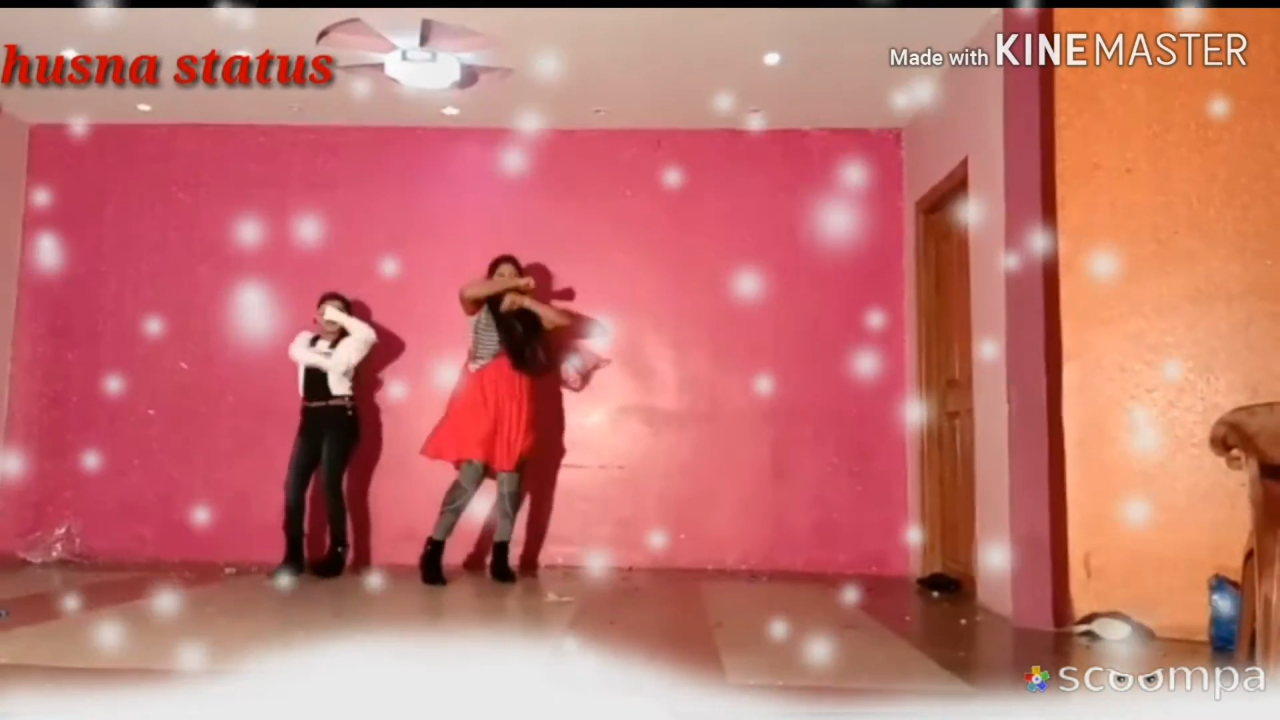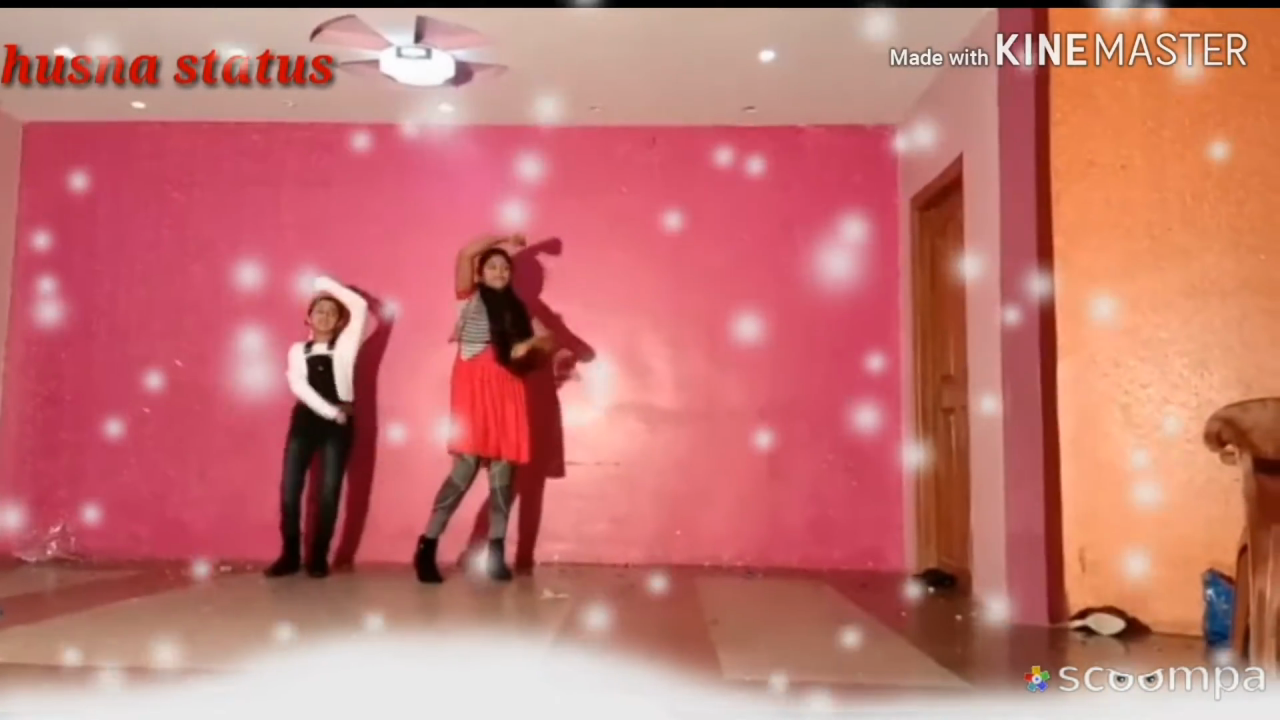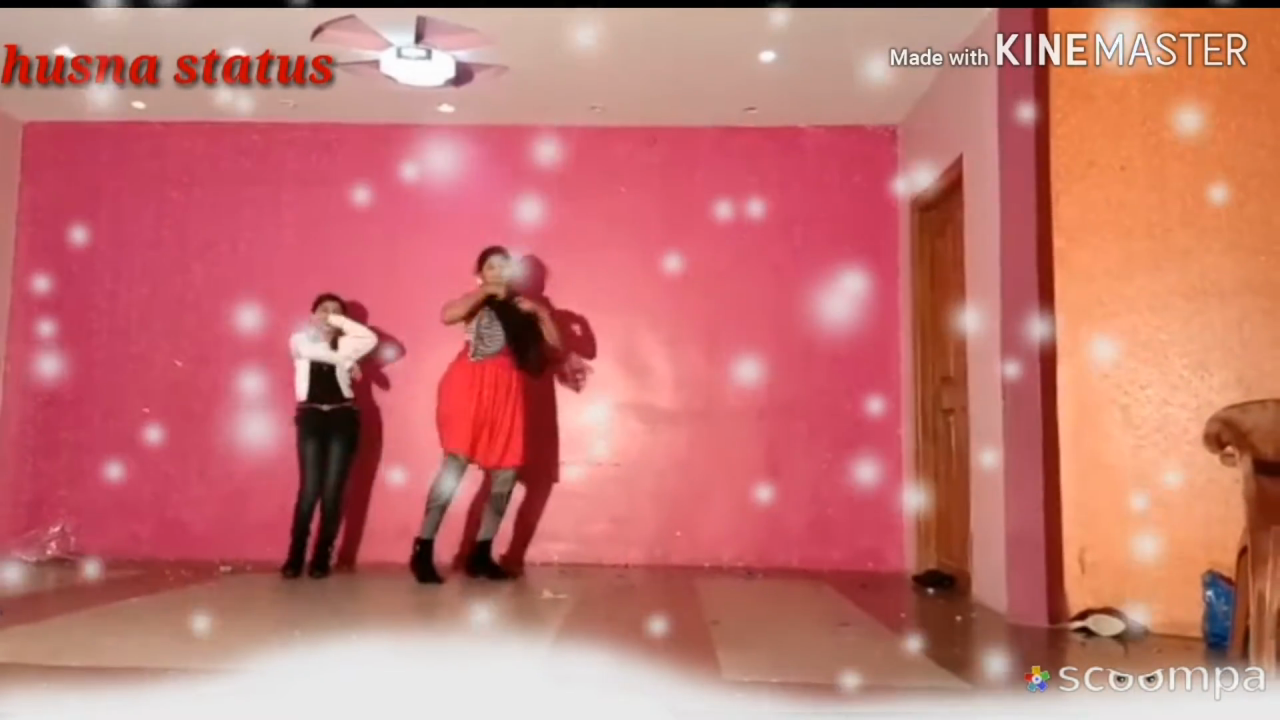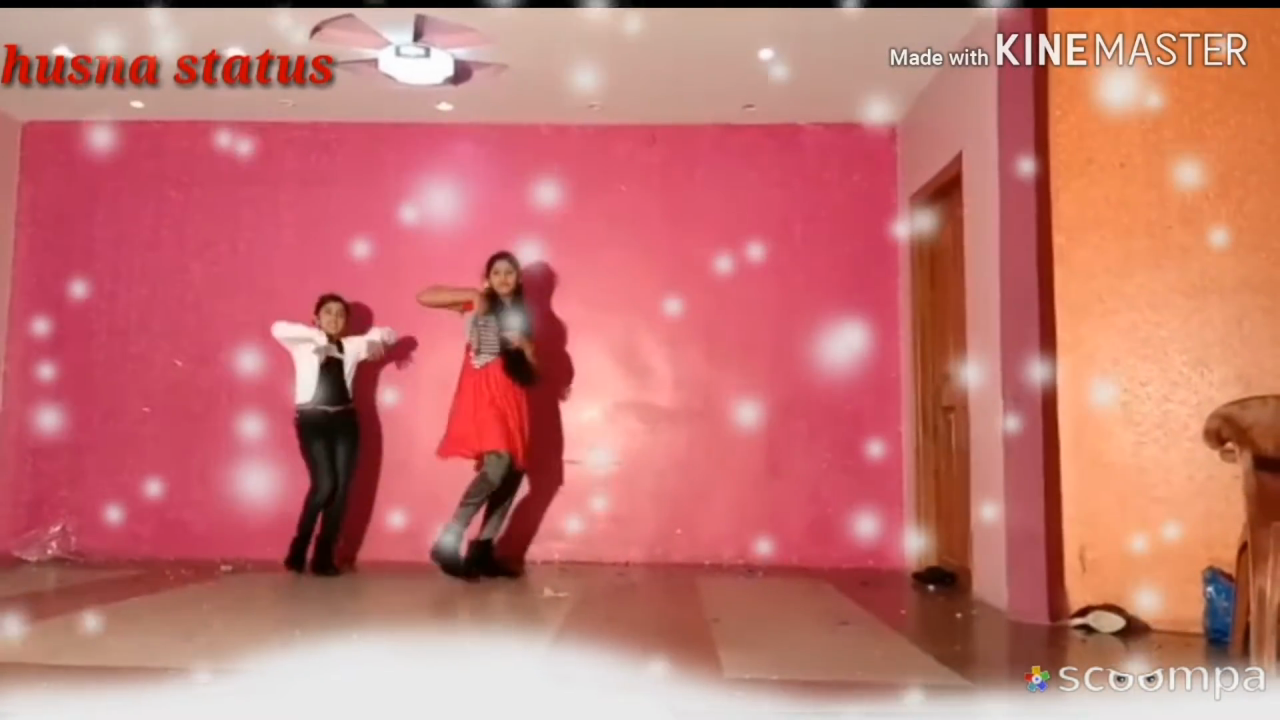
dt=0.3s
person 1, frame 1
left shoulder: (526, 313)
right shoulder: (479, 308)
left elbow: (561, 320)
right elbow: (466, 292)
left wrist: (525, 300)
right wrist: (510, 283)
left hip: (513, 399)
right hip: (479, 396)
left knee: (510, 475)
right knee: (472, 472)
left ankle: (500, 556)
right ankle: (433, 551)
person 1, frame 2
left shoulder: (517, 308)
right shoulder: (469, 296)
left elbow: (549, 340)
right elbow: (465, 253)
left wrist: (531, 343)
right wrist: (505, 240)
left hip: (507, 392)
right hip: (472, 389)
left knee: (502, 469)
right knee: (465, 466)
left ankle: (495, 552)
right ankle: (427, 547)
person 1, frame 3
left shoulder: (522, 307)
right shoulder: (475, 302)
left elbow: (555, 343)
right elbow: (447, 315)
left wrist: (541, 312)
right wrist: (485, 291)
left hip: (505, 393)
right hip: (471, 388)
left knee: (506, 471)
right knee: (454, 469)
left ankle: (480, 552)
right ankle: (422, 551)
person 1, frame 4
left shoulder: (521, 314)
right shoulder: (475, 303)
left elbow: (534, 363)
right elbow: (424, 297)
left wrist: (525, 345)
right wrist: (468, 293)
left hip: (512, 399)
right hip: (481, 394)
left knee: (513, 473)
right knee: (497, 467)
left ankle: (482, 551)
right ankle: (448, 543)
person 2, frame 1
left shoulder: (349, 346)
right shoulder: (306, 340)
left elbow: (369, 334)
right elbow: (295, 351)
left wrist: (338, 316)
right wrist: (324, 359)
left hip: (340, 417)
right hip: (311, 417)
left knee: (329, 482)
right knee: (293, 485)
left ankle: (337, 553)
right ankle: (294, 556)
person 2, frame 2
left shoulder: (346, 344)
right shoulder: (298, 350)
left elbow: (360, 307)
right elbow: (297, 385)
left wrist: (328, 285)
right wrist: (327, 410)
left hip: (338, 423)
right hip: (306, 419)
left knee: (330, 488)
right knee: (290, 487)
left ankle: (319, 556)
right ankle: (290, 554)
person 2, frame 3
left shoulder: (345, 345)
right shoulder: (301, 339)
left elbow: (371, 338)
right elbow: (304, 348)
left wrist: (338, 321)
right wrist: (343, 360)
left hip: (343, 419)
right hip: (311, 418)
left knee: (333, 489)
right knee: (310, 487)
left ankle: (321, 556)
right ankle: (295, 555)
person 2, frame 4
left shoulder: (351, 347)
right shoulder: (302, 342)
left elbow: (386, 334)
right elbow: (278, 329)
left wrist: (377, 340)
right wrist: (316, 338)
left hip: (345, 421)
right hip: (312, 419)
left knee: (341, 489)
right knee: (325, 484)
left ankle: (324, 555)
right ankle: (299, 547)
